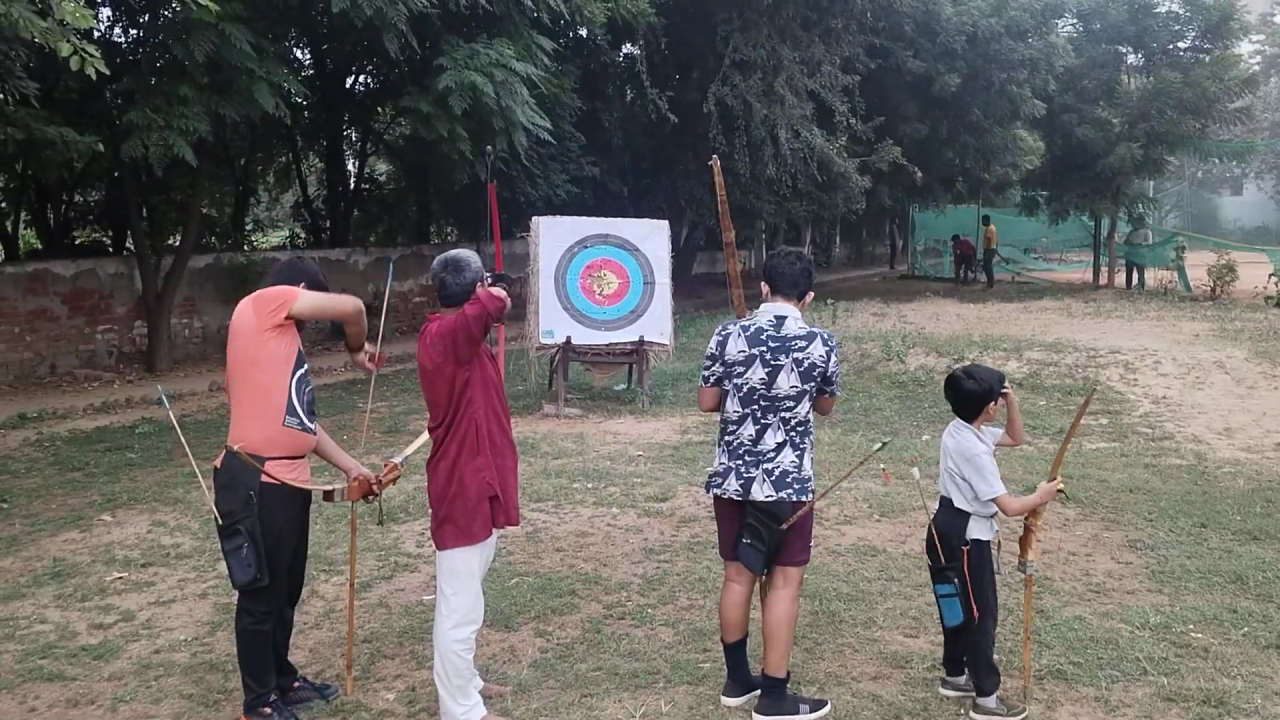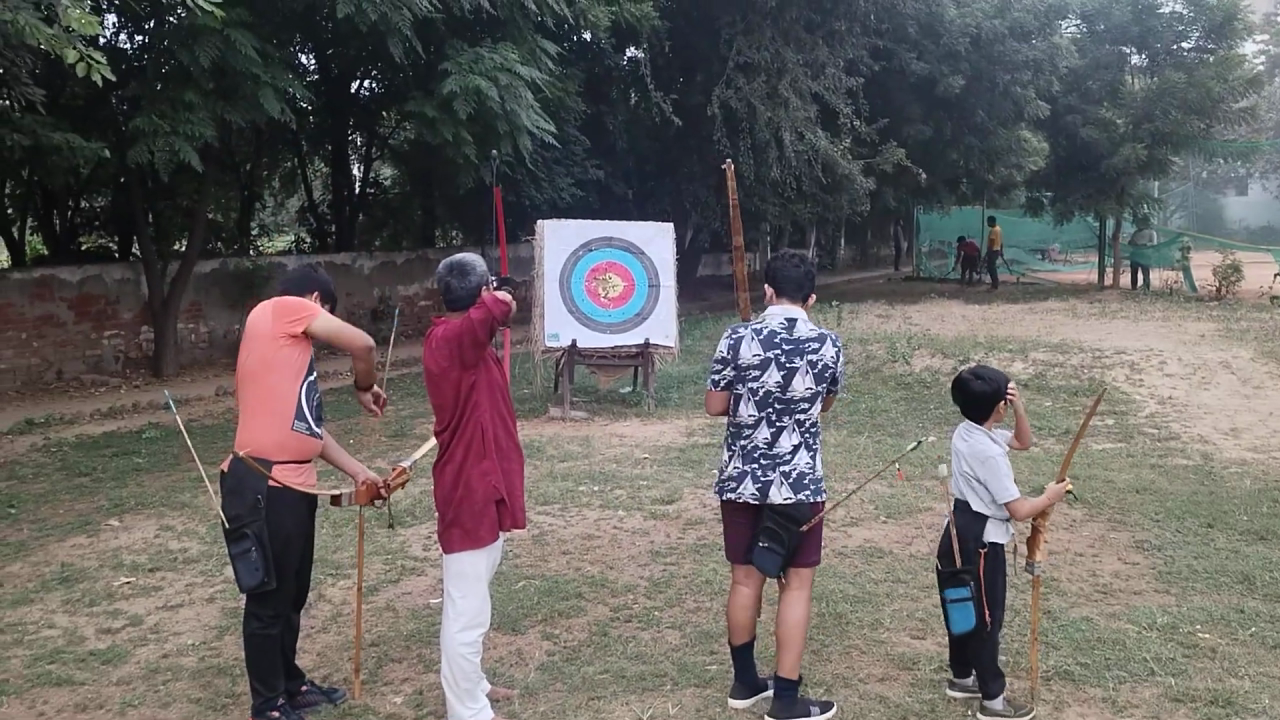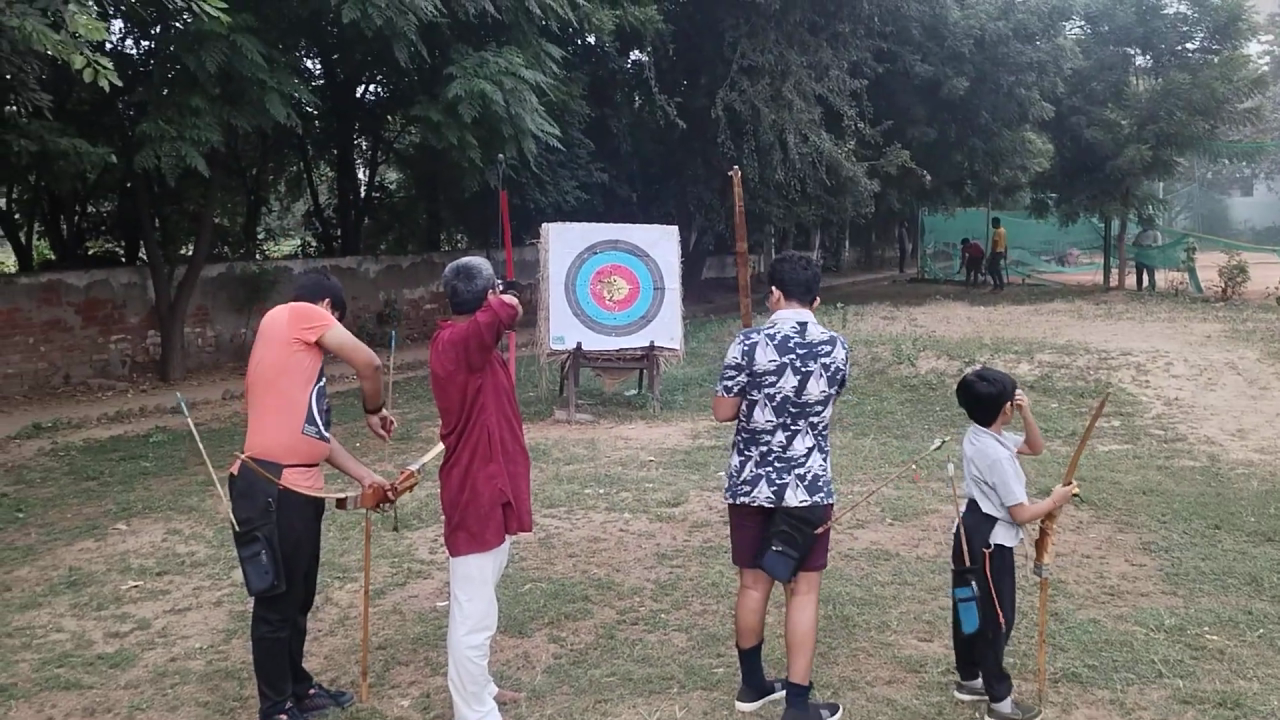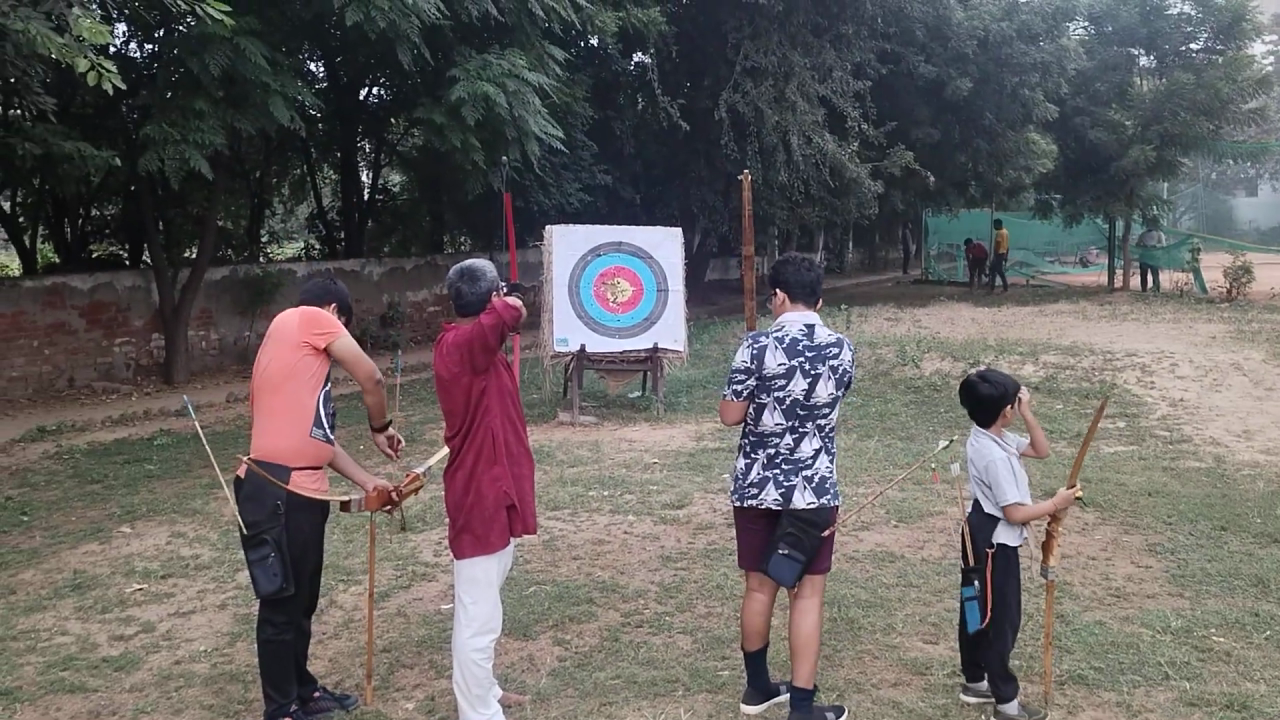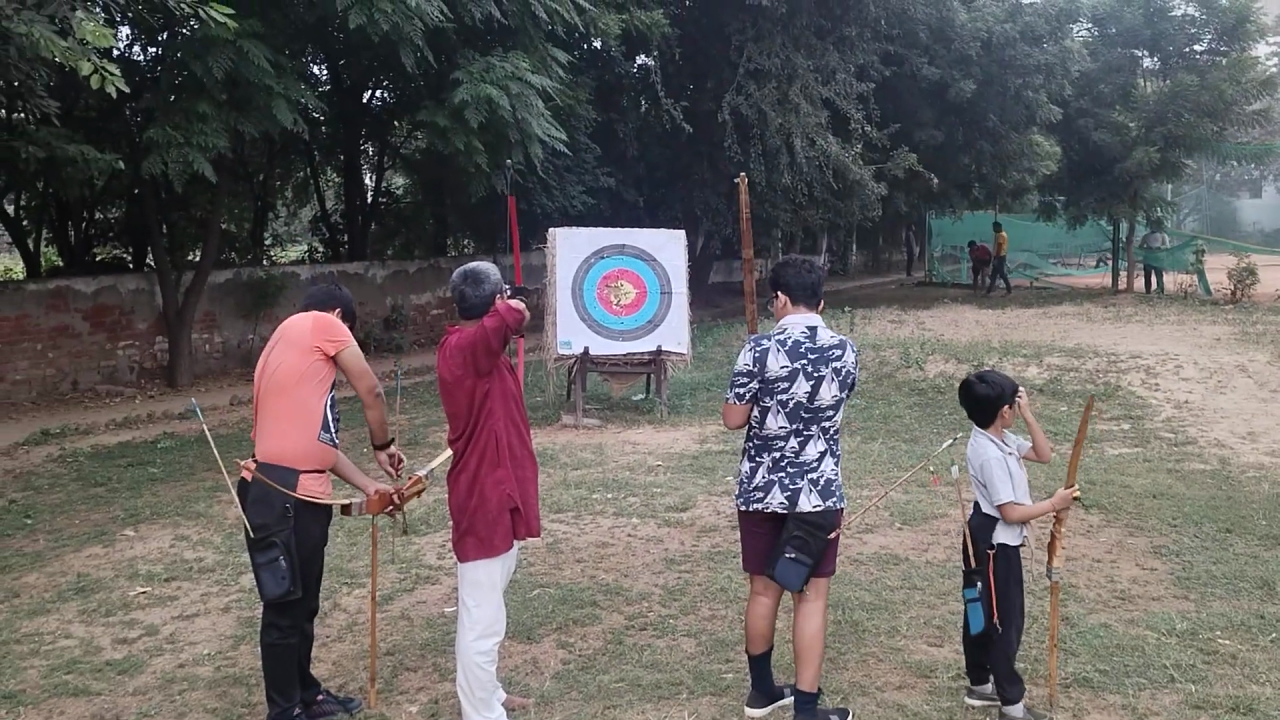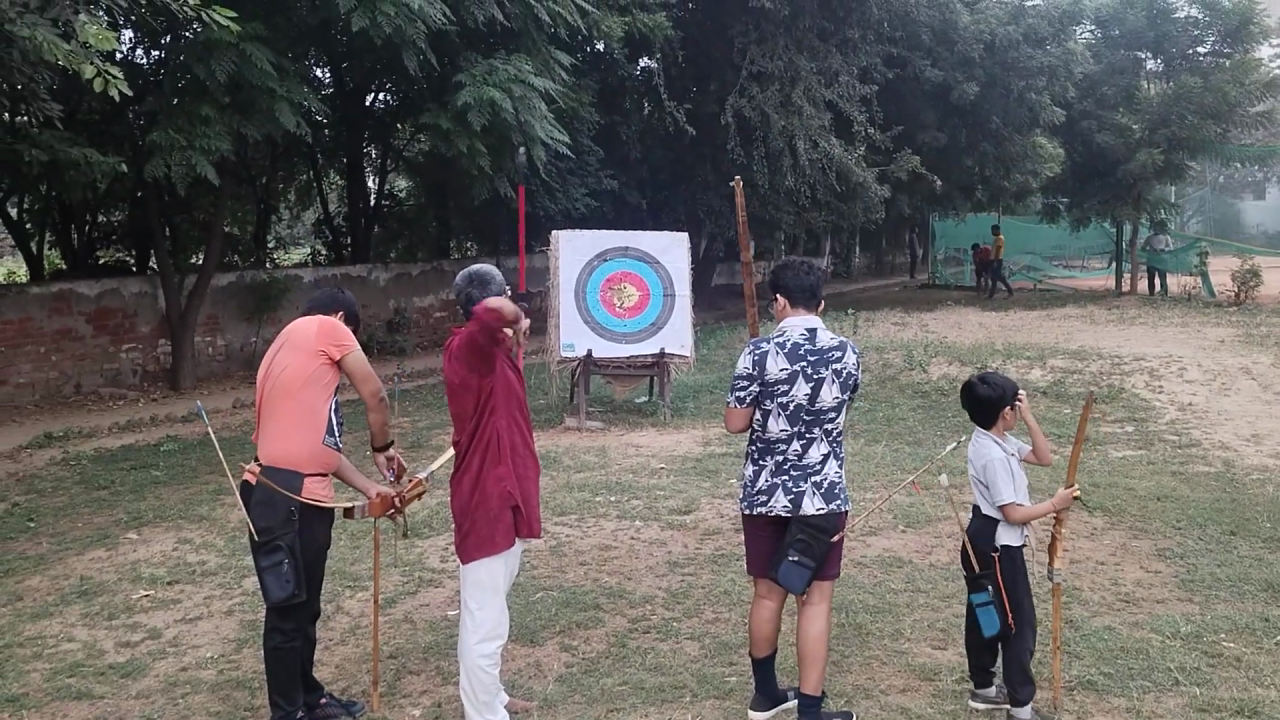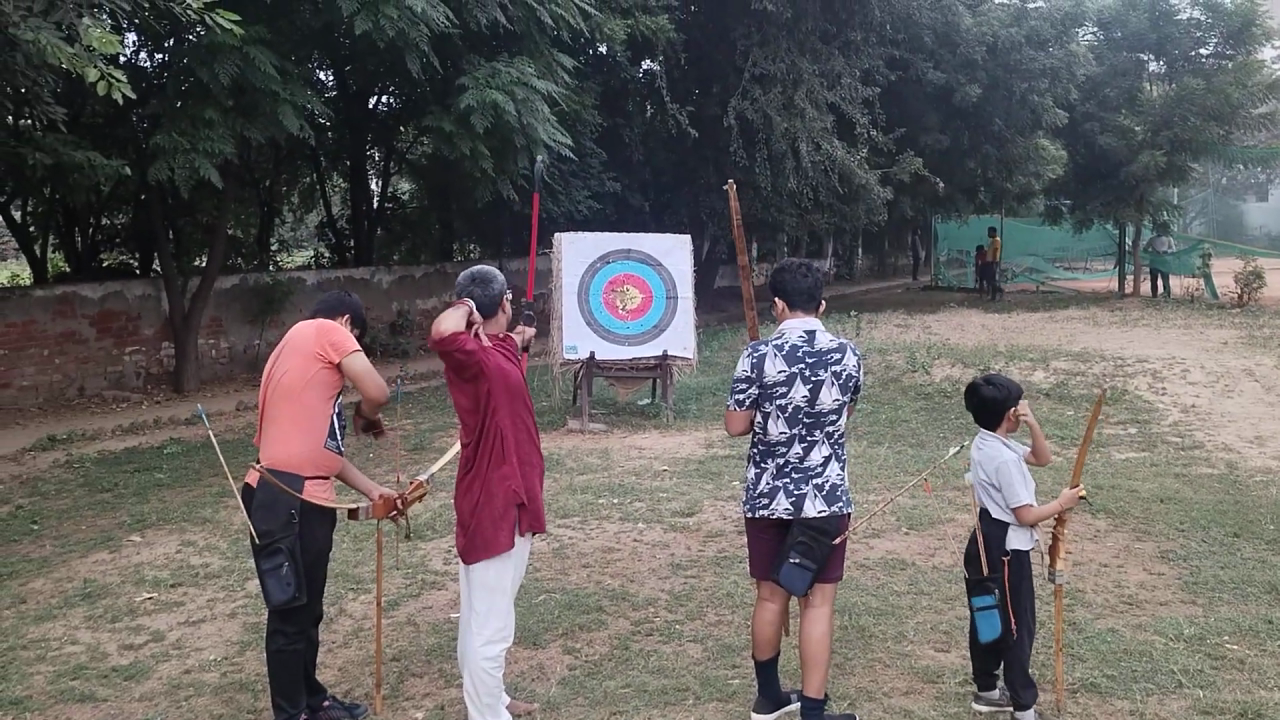
dt=0.2s
person 1, frame 1
left shoulder: (729, 335)
right shoulder: (820, 344)
left elbow: (707, 402)
right elbow: (825, 406)
left hip: (732, 477)
right hip: (786, 482)
left knee: (737, 575)
right knee: (785, 582)
left ankle: (738, 679)
person 1, frame 2
left shoulder: (738, 338)
right shoulder: (828, 345)
left elbow: (714, 406)
left hip: (741, 480)
right hip: (798, 484)
left knee: (745, 579)
right knee: (797, 583)
left ankle: (745, 682)
person 1, frame 3
left shoulder: (750, 343)
right shoulder: (836, 348)
left elbow: (723, 412)
left hip: (751, 484)
right hip: (808, 487)
left knee: (753, 583)
right knee: (804, 589)
person 1, frame 4
left shoulder: (758, 346)
right shoulder: (842, 350)
left elbow: (730, 416)
left hip: (757, 487)
right hip: (814, 490)
left knee: (759, 586)
right knee: (807, 593)
person 1, frame 5
left shoulder: (761, 349)
right shoulder: (846, 351)
left elbow: (733, 419)
left hip: (762, 490)
right hip: (819, 493)
left knee: (764, 590)
right knee: (812, 596)
person 1, frame 6
left shoulder: (760, 352)
right shoulder: (847, 353)
left elbow: (735, 423)
left hip: (766, 493)
right hip: (823, 495)
left knee: (767, 593)
right knee: (816, 599)
person 1, frame 7
left shoulder: (759, 355)
right shoulder: (848, 355)
left elbow: (736, 425)
left hip: (768, 496)
right hip: (825, 498)
left knee: (770, 595)
right knee: (818, 602)
person 2, frame 1
left shoulder: (448, 333)
right shoulder: (448, 334)
right elbow: (492, 303)
right wrist: (493, 298)
left hip: (471, 480)
right hip: (465, 486)
left knee: (461, 598)
right knee: (460, 605)
left ankle: (462, 682)
person 2, frame 2
left shoulder: (454, 337)
right shoulder: (454, 338)
right elbow: (500, 306)
right wrist: (498, 302)
left hip: (478, 483)
right hip: (471, 489)
left knee: (468, 602)
right knee: (467, 608)
person 2, frame 3
left shoulder: (461, 340)
right shoulder: (460, 341)
right elbow: (507, 309)
right wrist: (503, 305)
left hip: (484, 486)
right hip: (478, 492)
left knee: (475, 604)
right knee: (474, 611)
person 2, frame 4
left shoulder: (465, 342)
right shoulder: (465, 343)
right elbow: (511, 311)
right wrist: (507, 307)
left hip: (488, 488)
right hip: (482, 493)
left knee: (479, 607)
right knee: (479, 614)
person 2, frame 5
left shoulder: (468, 345)
right shoulder: (468, 346)
right elbow: (515, 314)
right wrist: (511, 309)
left hip: (492, 491)
right hip: (485, 497)
left knee: (482, 610)
right knee: (482, 617)
person 2, frame 6
left shoulder: (479, 347)
right shoulder: (472, 346)
right elbow: (494, 310)
left wrist: (511, 338)
right wrist: (514, 318)
left hip: (495, 493)
right hip: (488, 498)
left knee: (484, 612)
right knee: (485, 619)
person 2, frame 7
left shoulder: (491, 346)
right shoulder: (470, 352)
right elbow: (441, 332)
left wrist: (517, 339)
right wrist: (467, 308)
left hip: (502, 496)
right hip: (494, 502)
left knee: (485, 614)
right knee: (490, 623)
person 3, frame 1
left shoulder: (281, 337)
right shoulder: (260, 307)
left elbow: (300, 419)
right elbow: (351, 308)
left wrist: (351, 466)
right wrist: (357, 348)
left hip: (287, 482)
right hip: (256, 483)
left knee: (286, 591)
right knee: (261, 595)
left ankle: (282, 680)
person 3, frame 2
left shoulder: (286, 340)
right shoulder: (278, 311)
left elbow: (307, 425)
right elbow: (362, 345)
left wrist: (358, 471)
right wrist: (364, 387)
left hip: (292, 486)
right hip: (263, 486)
left knee: (291, 595)
right knee: (268, 599)
person 3, frame 3
left shoulder: (293, 343)
right shoulder: (294, 314)
left elbow: (313, 429)
right elbow: (368, 363)
left wrist: (365, 476)
right wrist: (374, 410)
left hip: (299, 489)
right hip: (272, 490)
left knee: (298, 597)
right knee: (277, 601)
person 3, frame 4
left shoulder: (293, 342)
right shoulder: (307, 318)
right elbow: (370, 377)
left wrist: (367, 481)
right wrist: (381, 428)
left hip: (300, 492)
right hip: (277, 492)
left knee: (301, 599)
right knee: (282, 604)
person 3, frame 5
left shoulder: (287, 346)
right shoulder: (320, 324)
right elbow: (370, 391)
left wrist: (367, 484)
right wrist: (383, 445)
left hip: (299, 494)
right hip: (282, 494)
left knee: (302, 603)
right knee: (286, 606)
person 3, frame 6
left shoulder: (286, 349)
right shoulder: (326, 328)
right elbow: (374, 396)
left wrist: (369, 487)
right wrist: (383, 447)
left hip: (299, 496)
right hip: (287, 496)
left knee: (304, 606)
right knee: (288, 610)
person 3, frame 7
left shoulder: (296, 350)
right shoulder: (326, 331)
right elbow: (376, 393)
left wrist: (371, 488)
right wrist: (366, 417)
left hip: (300, 498)
right hip: (287, 499)
left knee: (306, 608)
right knee: (291, 612)
person 4, frame 1
left shoulder: (958, 430)
right shoulder: (974, 451)
left elbow: (1015, 437)
right elbow: (1008, 506)
left wrist: (1012, 402)
right wrist: (1040, 496)
left hip: (946, 529)
right hip: (966, 536)
right knee: (981, 615)
left ankle: (955, 676)
person 4, frame 2
left shoulder: (966, 433)
right shoulder: (989, 453)
left elbow: (1023, 442)
right elbow: (1019, 510)
left wrist: (1019, 408)
right wrist: (1049, 497)
left hip: (959, 532)
right hip: (980, 539)
right knee: (987, 619)
left ankle: (961, 677)
person 4, frame 3
left shoulder: (977, 436)
right shoulder: (998, 456)
left elbow: (1036, 447)
right elbow: (1021, 514)
left wrist: (1028, 415)
right wrist: (1055, 500)
left hip: (971, 533)
right hip: (989, 542)
right knee: (995, 620)
left ankle: (969, 680)
person 4, frame 4
left shoulder: (989, 437)
right shoulder: (995, 456)
left elbow: (1042, 451)
right elbow: (1015, 513)
left wrist: (1028, 414)
right wrist: (1055, 503)
left hip: (979, 536)
right hip: (995, 543)
right knee: (1001, 620)
left ankle: (975, 682)
person 4, frame 5
left shoulder: (997, 438)
right shoulder: (991, 456)
left elbow: (1044, 455)
right elbow: (1010, 512)
left wrist: (1028, 415)
right wrist: (1054, 504)
left hip: (982, 538)
right hip: (997, 544)
right knee: (1005, 622)
left ankle: (980, 685)
person 4, frame 6
left shoulder: (995, 440)
right shoulder: (994, 456)
left elbow: (1044, 458)
right elbow: (1013, 513)
left wrist: (1029, 417)
right wrist: (1055, 504)
left hip: (981, 540)
right hip: (999, 546)
left knee: (982, 616)
right knee: (1019, 624)
left ankle: (983, 688)
person 4, frame 7
left shoulder: (984, 443)
right shoulder: (1005, 458)
left elbow: (1042, 458)
right elbow: (1025, 515)
left wrist: (1033, 424)
right wrist: (1062, 503)
left hip: (985, 541)
right hip: (1007, 548)
right knee: (1018, 629)
left ankle: (986, 691)
